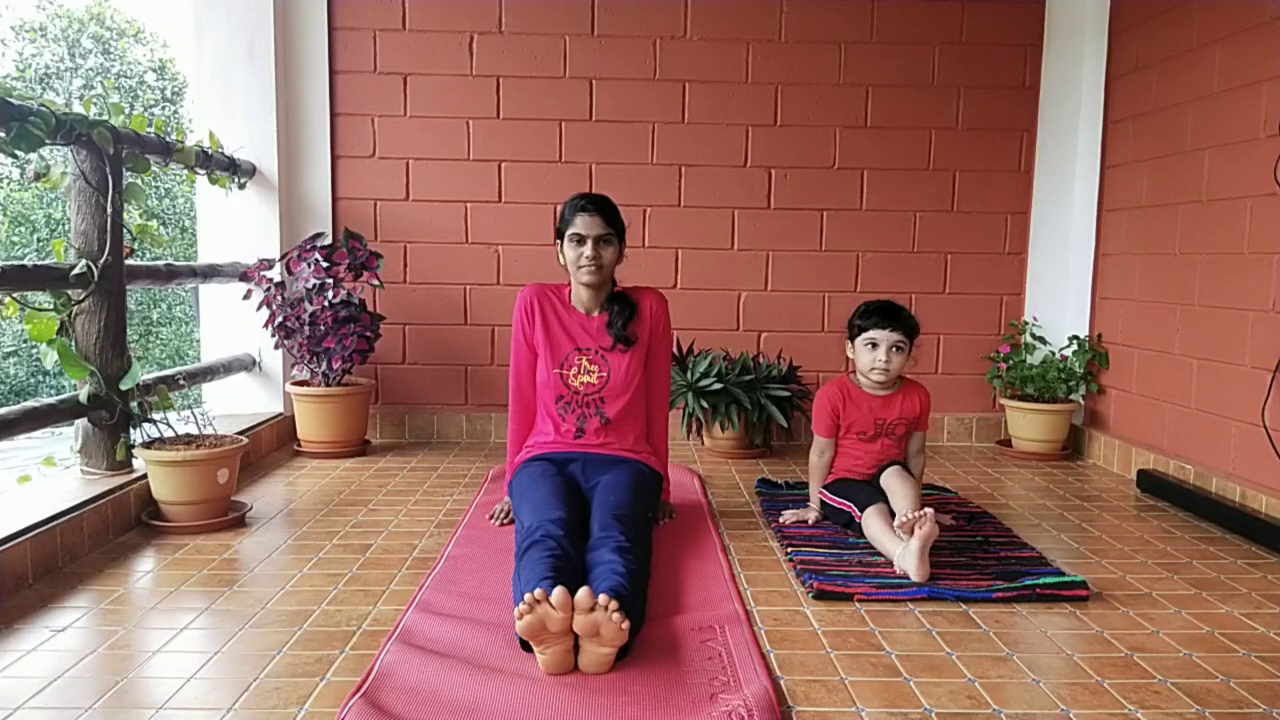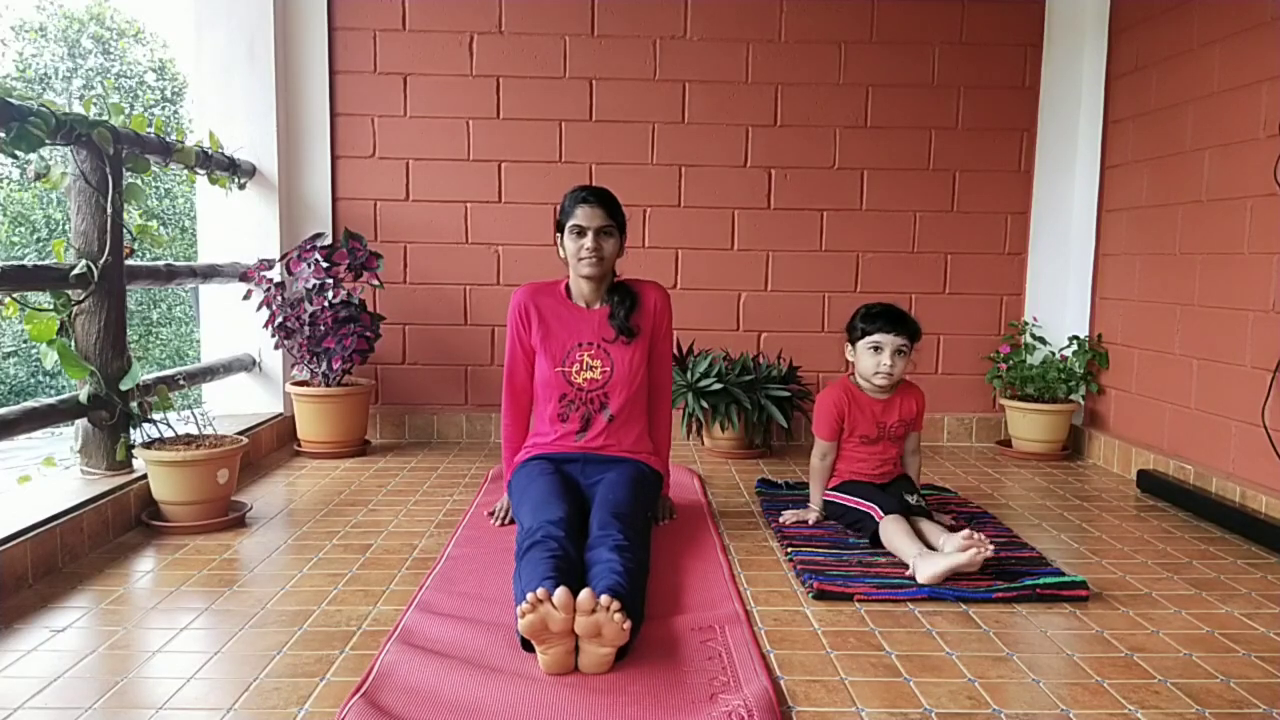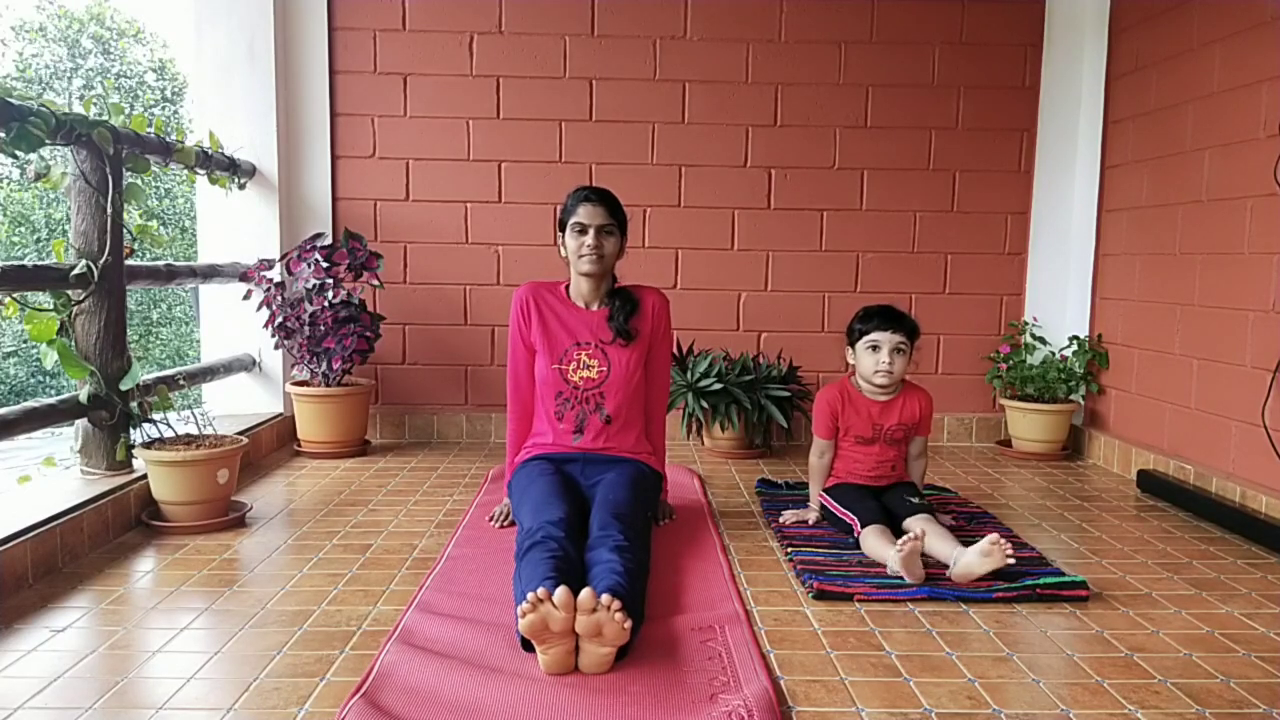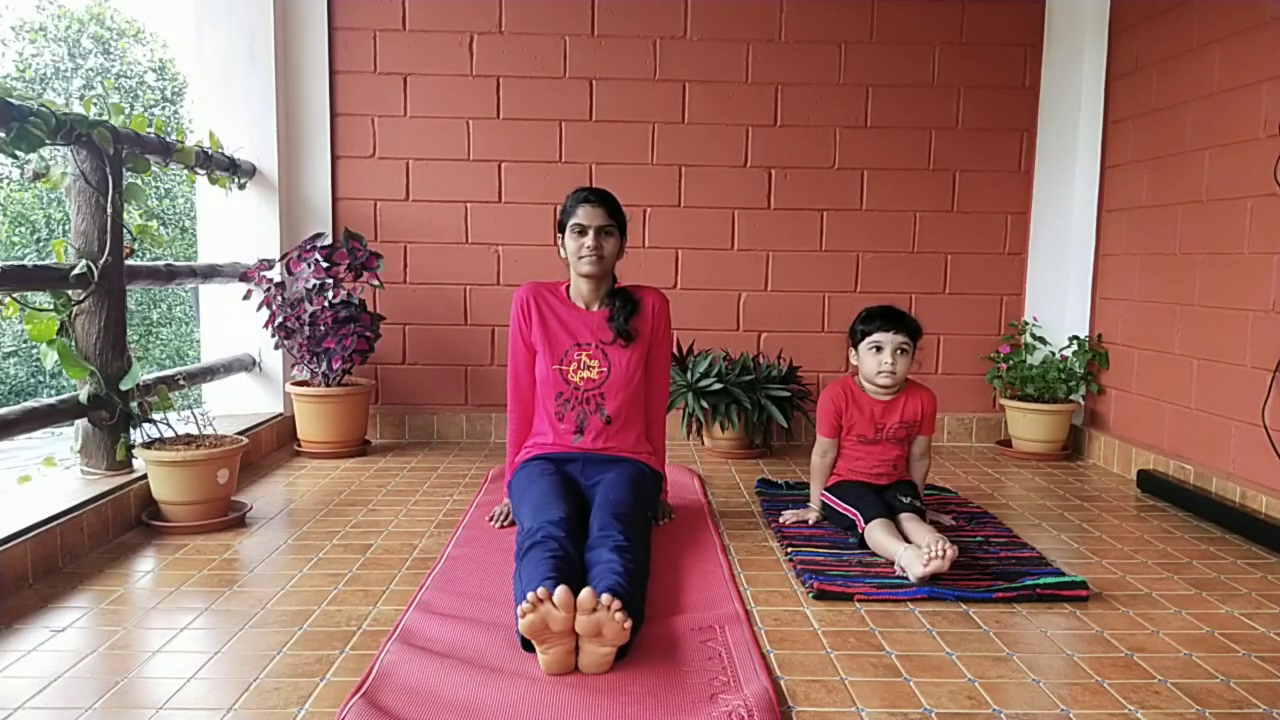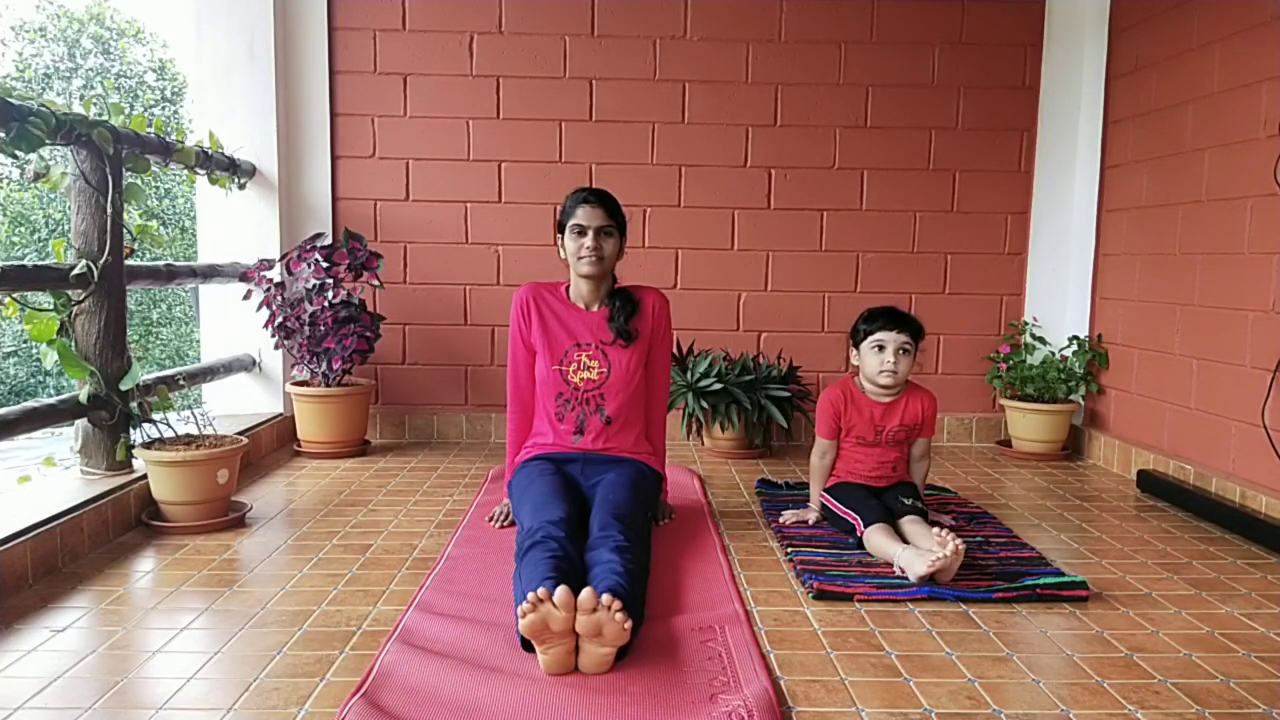
dt=1s
person 1, frame 1
left shoulder: (649, 307)
right shoulder: (534, 303)
left elbow: (658, 403)
right elbow: (522, 401)
left wrist: (660, 487)
right wrist: (514, 481)
left hip: (624, 463)
right hip: (547, 460)
left knee: (615, 533)
right knee: (547, 528)
left ankle: (609, 624)
right ankle: (548, 625)
person 1, frame 2
left shoulder: (651, 301)
right shoulder: (529, 302)
left elbow: (659, 399)
right elbow: (516, 400)
left wrist: (659, 482)
right wrist: (511, 482)
left hip: (624, 463)
right hip: (546, 460)
left knee: (614, 533)
right knee: (548, 528)
left ankle: (607, 622)
right ankle: (547, 625)
person 1, frame 3
left shoulder: (650, 306)
right shoulder: (531, 301)
left elbow: (656, 403)
right elbow: (520, 401)
left wrist: (657, 485)
right wrist: (513, 481)
left hip: (623, 463)
right hip: (546, 460)
left knee: (614, 532)
right knee: (548, 528)
left ankle: (607, 622)
right ankle: (546, 623)
person 1, frame 4
left shoulder: (650, 306)
right shoulder: (532, 301)
left elbow: (656, 404)
right elbow: (520, 402)
left wrist: (655, 485)
right wrist: (513, 484)
left hip: (624, 463)
right hip: (547, 460)
left knee: (613, 531)
right knee: (548, 528)
left ankle: (608, 625)
right ankle: (548, 625)
person 1, frame 5
left shoulder: (650, 306)
right shoulder: (531, 301)
left elbow: (655, 404)
right elbow: (520, 402)
left wrist: (656, 486)
right wrist: (513, 485)
left hip: (623, 464)
right hip: (546, 460)
left knee: (613, 532)
right knee: (548, 529)
left ankle: (609, 624)
right ankle: (550, 625)
person 2, frame 1
left shoulder: (917, 396)
right shoulder: (833, 395)
left elbow: (915, 453)
right elbow: (821, 453)
left wrist: (914, 504)
right wrist: (815, 505)
left hip: (892, 482)
right hip: (843, 484)
left knee: (895, 473)
right knee: (872, 505)
left ankle: (910, 527)
right ankle: (905, 555)
person 2, frame 2
left shoulder: (913, 396)
right shoulder: (835, 398)
left elbow: (911, 453)
right elbow: (823, 456)
left wrist: (915, 497)
right wrist: (816, 506)
left hip: (892, 481)
right hip: (846, 486)
left knee: (917, 515)
right knee: (887, 512)
left ankle: (951, 546)
right ankle: (923, 560)
person 2, frame 3
left shoulder: (918, 399)
right shoulder: (832, 397)
left elbow: (917, 456)
right elbow: (821, 455)
left wrist: (913, 498)
right wrist: (815, 505)
left hip: (894, 484)
right hip: (845, 486)
left knee: (920, 518)
right knee: (871, 522)
left ankle: (960, 559)
right ankle: (898, 561)
person 2, frame 4
left shoulder: (922, 399)
right shoulder: (837, 396)
left elbow: (919, 457)
right elbow: (824, 454)
left wrist: (916, 499)
right wrist: (816, 505)
left hip: (896, 484)
right hip: (847, 484)
left knee: (910, 515)
right knee: (875, 516)
left ankle: (937, 549)
right ankle: (908, 556)
person 2, frame 5
left shoulder: (923, 401)
right shoulder: (836, 397)
left elbow: (919, 458)
right elbow: (823, 455)
left wrist: (917, 500)
right wrist: (815, 505)
left hip: (896, 485)
right hip: (846, 485)
left knee: (912, 517)
right knee: (873, 520)
left ankle: (939, 554)
right ankle: (907, 557)
